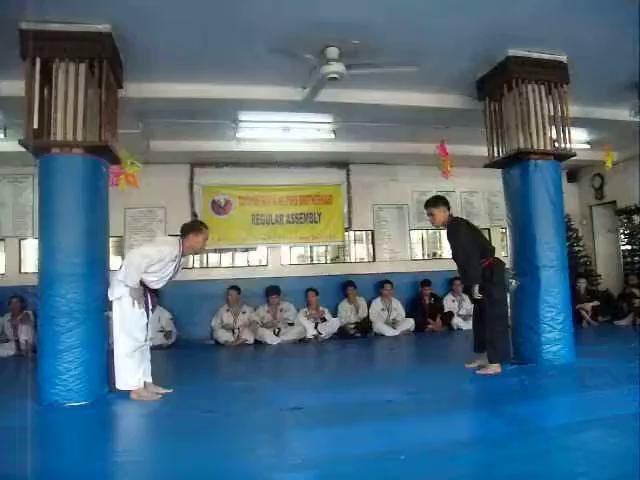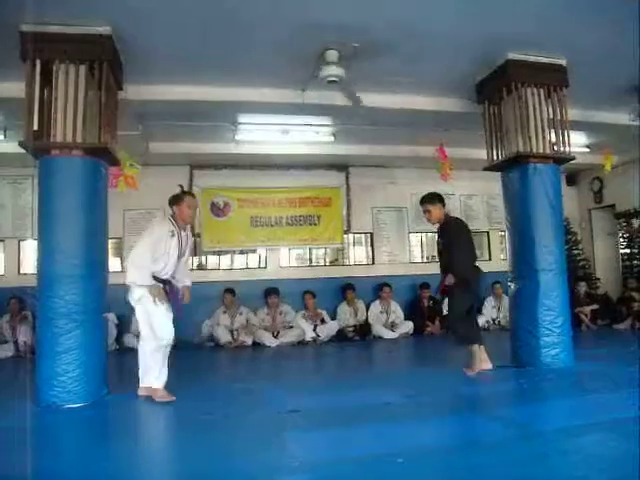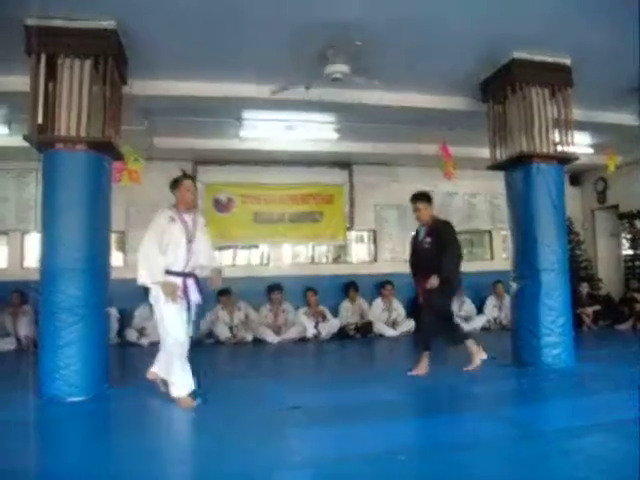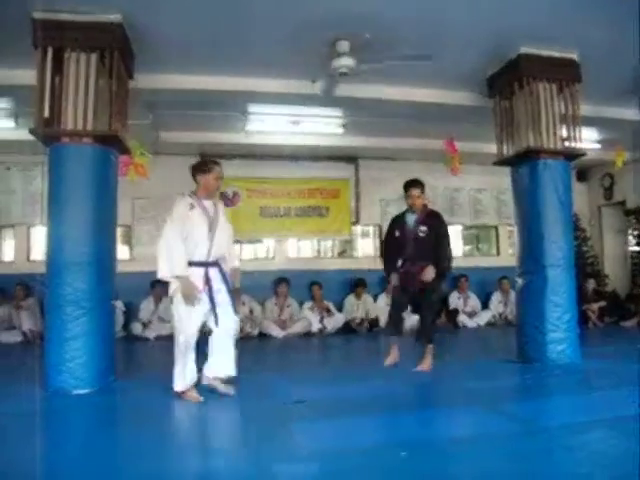
dt=0.3s
person 1, frame 1
left shoulder: (179, 253)
right shoulder: (168, 247)
right elbow: (135, 258)
left wrist: (144, 293)
right wrist: (135, 289)
left hip: (139, 290)
right hip: (128, 288)
left knee: (142, 337)
right knee: (132, 337)
left ankle: (145, 383)
right ankle: (135, 388)
person 1, frame 2
left shoulder: (186, 234)
right shoulder: (161, 228)
right elbow: (138, 256)
left wrist: (184, 284)
right wrist: (150, 286)
left hip: (162, 288)
right hip: (146, 288)
left knee: (154, 336)
right knee: (162, 335)
left ankle: (147, 384)
right ankle: (156, 385)
person 1, frame 3
left shoulder: (199, 221)
right shoulder: (164, 218)
left elbow: (205, 251)
right elbow: (149, 251)
left wrist: (213, 269)
right wrist: (163, 282)
left hip: (189, 284)
right hip: (168, 284)
left knee: (182, 337)
right knee: (175, 337)
left ankle: (158, 371)
right ankle: (182, 391)
person 1, frame 4
left shoulder: (219, 208)
right shoulder: (183, 206)
left elbow: (226, 241)
right elbow: (170, 244)
left wrist: (232, 266)
right wrist: (182, 279)
left hip: (214, 274)
right hip: (190, 276)
left knee: (228, 323)
right knee: (187, 332)
left ankle: (214, 374)
right ankle: (184, 384)
person 2, frame 1
left shoulder: (456, 228)
right shoulder: (456, 226)
left elbow: (469, 257)
left wrist: (473, 283)
right wrist: (472, 283)
left hip: (488, 274)
right hip: (486, 274)
left knee: (493, 317)
right knee: (481, 316)
left ankle: (495, 364)
right ankle: (485, 357)
person 2, frame 2
left shoulder: (454, 226)
right shoulder: (444, 228)
left elbow: (463, 253)
left wrist: (453, 275)
right wrist: (449, 277)
left hip: (464, 278)
right hip: (458, 279)
left knee: (455, 317)
right knee: (466, 317)
left ankle: (477, 357)
right ankle: (482, 359)
person 2, frame 3
left shoulder: (443, 228)
right shoulder: (418, 234)
left elbow: (452, 254)
right elbow: (415, 261)
left wrist: (437, 276)
right wrist: (420, 282)
left hip: (442, 284)
right hip: (429, 286)
left knee: (426, 322)
right knee: (445, 322)
left ankle: (424, 363)
right ankle: (476, 352)
person 2, frame 4
left shoulder: (434, 218)
right shoulder: (397, 221)
left elbow: (444, 246)
right elbow: (388, 248)
left wrist: (435, 267)
right wrist: (392, 271)
left hip: (429, 274)
right hip: (406, 274)
left knee: (428, 314)
right knee: (395, 309)
left ankle: (428, 357)
right ankle: (394, 350)
